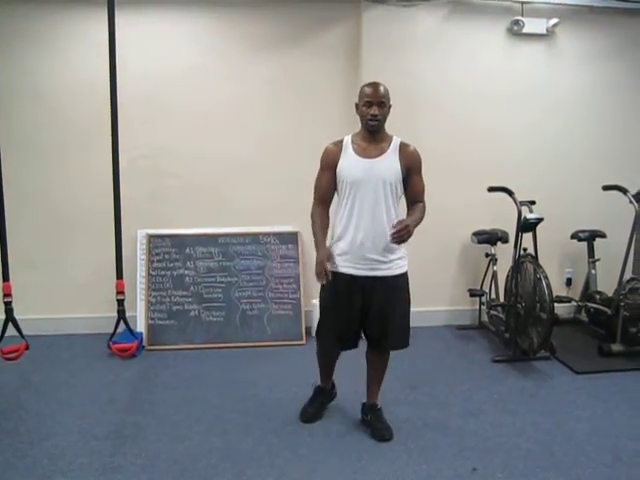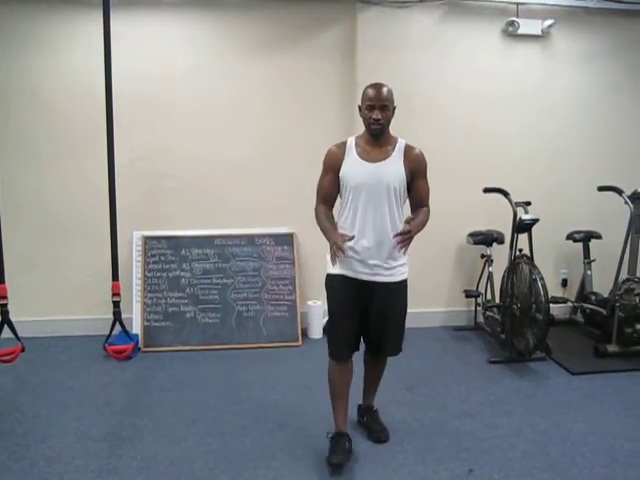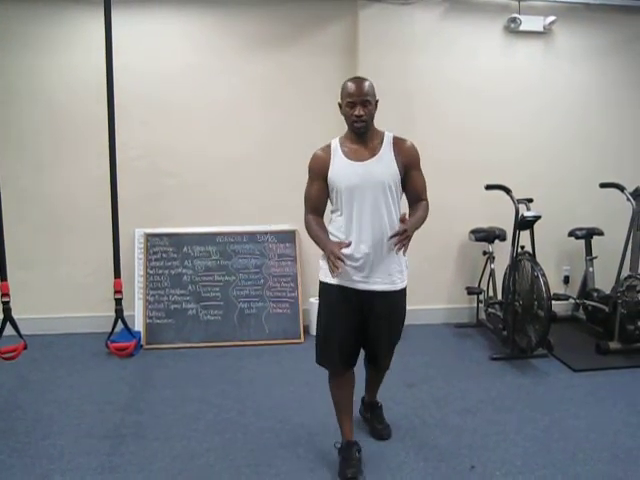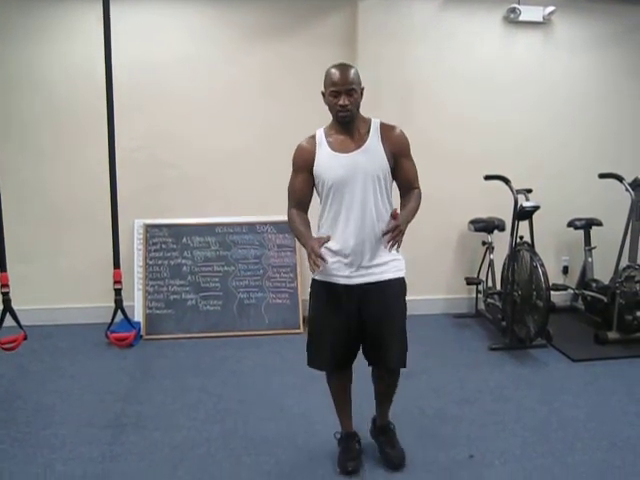
dt=0.5s
person 1, frame 1
left shoulder: (407, 154)
right shoulder: (335, 152)
left elbow: (418, 202)
right elbow: (320, 205)
left wrist: (412, 222)
right wrist: (321, 246)
left hip: (389, 267)
right hip: (342, 265)
left knee: (381, 341)
right knee: (330, 338)
left ankle: (371, 406)
right ankle: (324, 388)
person 1, frame 2
left shoulder: (412, 157)
right shoulder: (338, 154)
left elbow: (422, 206)
right elbow: (323, 204)
left wrist: (414, 227)
right wrist: (331, 235)
left hip: (390, 271)
right hip: (345, 269)
left knee: (380, 347)
right knee: (340, 350)
left ankle: (368, 408)
right ankle: (340, 433)
person 1, frame 3
left shoulder: (403, 151)
right shoulder: (323, 157)
left elbow: (421, 200)
right elbow: (312, 214)
left wrist: (412, 224)
right wrist: (326, 245)
left hip: (388, 276)
right hip: (340, 278)
left knee: (382, 355)
right knee: (339, 361)
left ankle: (371, 403)
right ankle: (348, 443)
person 1, frame 4
left shoulder: (391, 138)
right shoulder: (308, 150)
left elbow: (412, 189)
right elbow: (296, 209)
left wrist: (403, 219)
right wrist: (308, 241)
left hip: (383, 270)
right hip: (332, 274)
left knee: (390, 358)
right knee: (335, 360)
left ankle: (383, 422)
right ankle: (348, 434)
